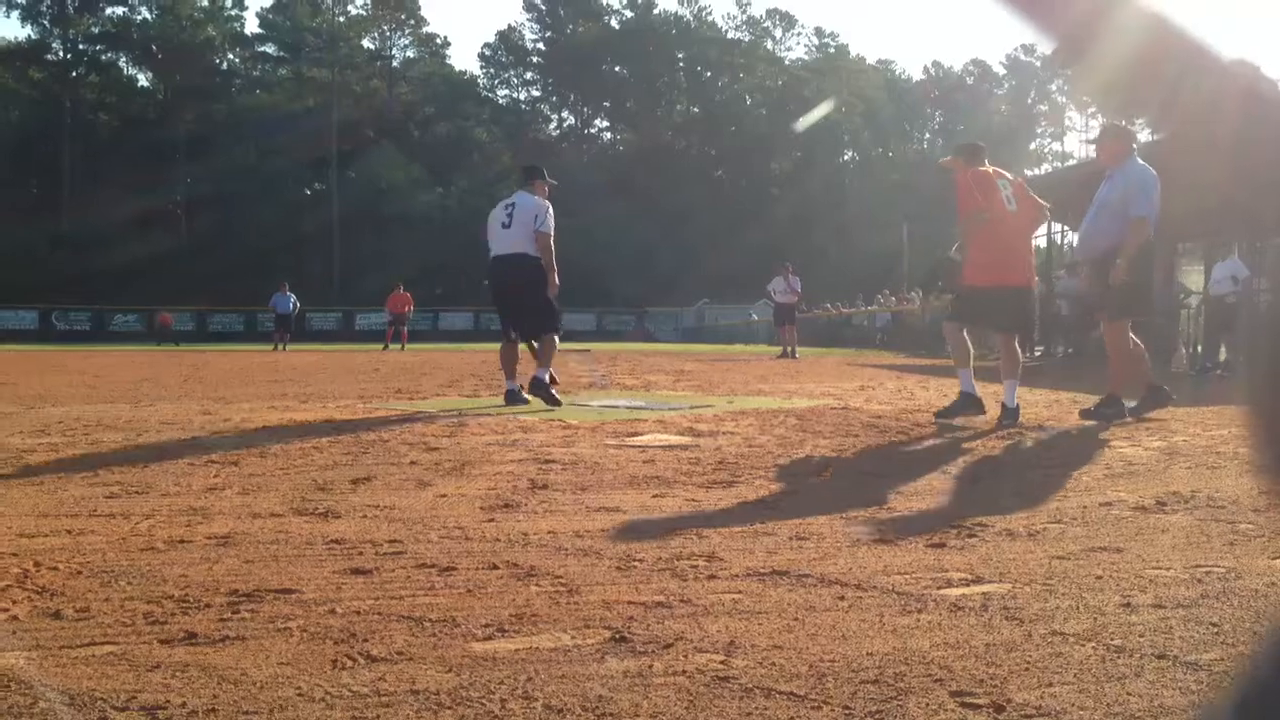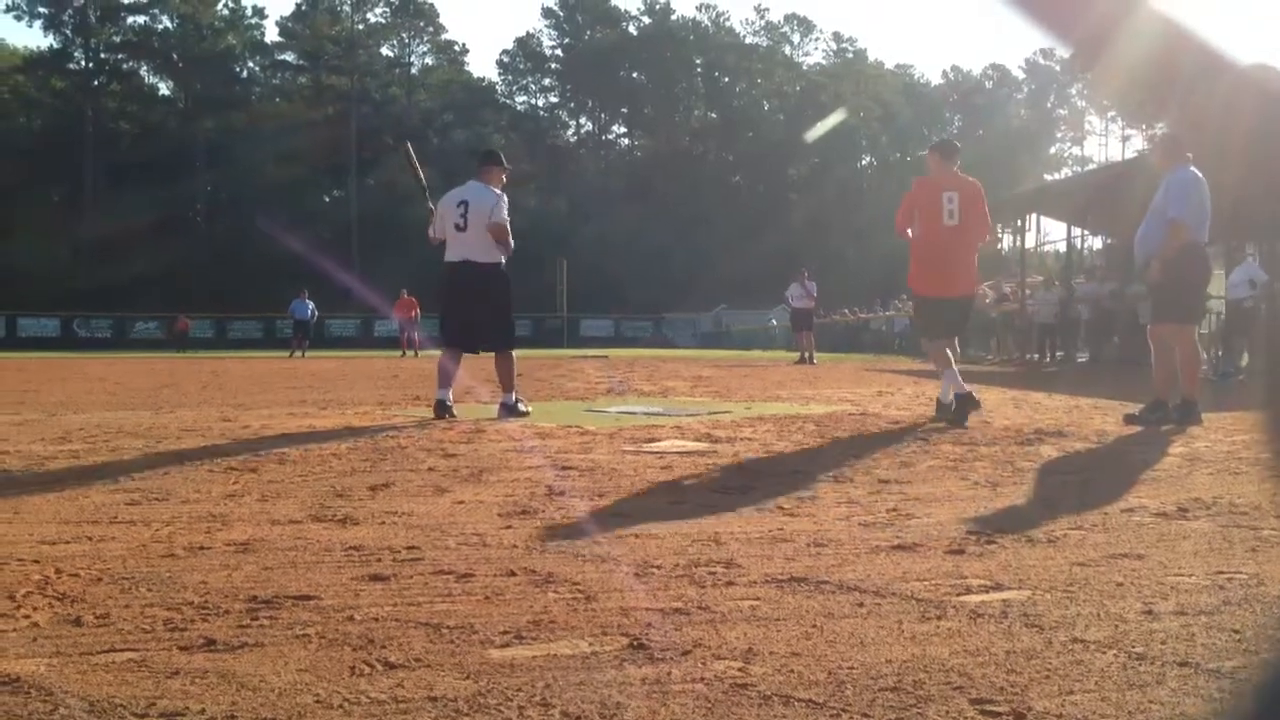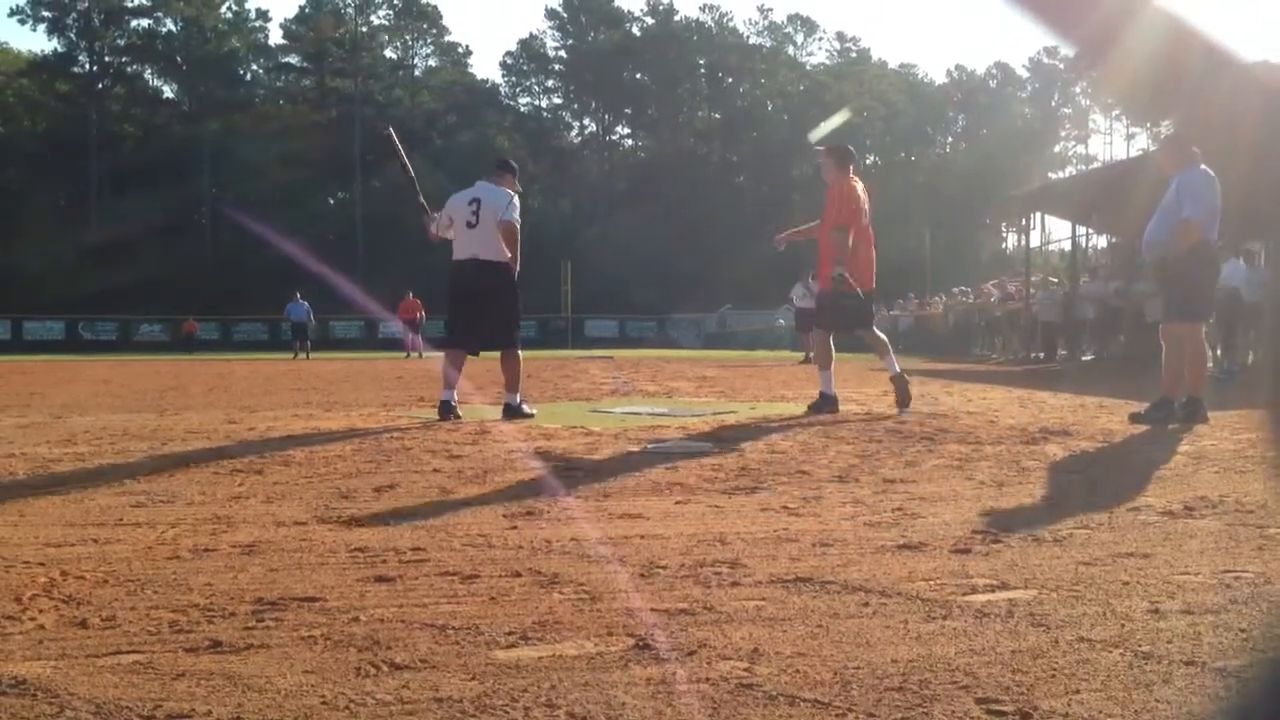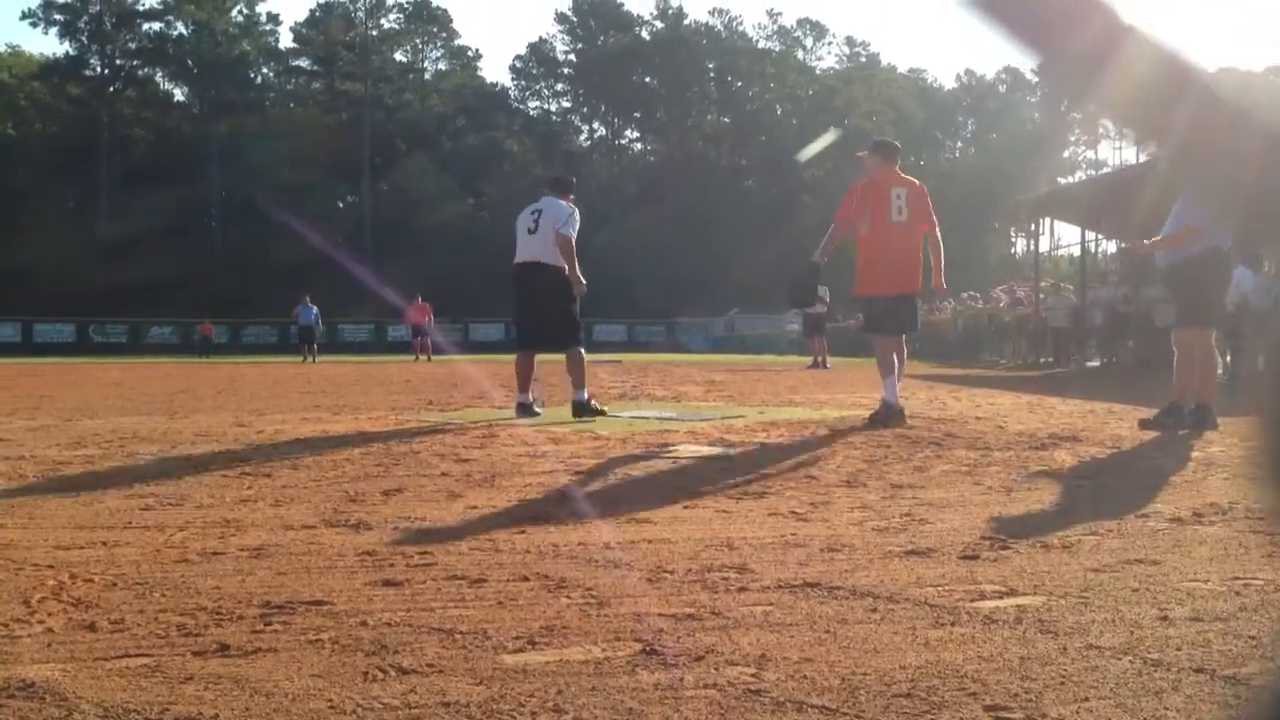
dt=1s
person 1, frame 1
left shoulder: (968, 178)
right shoulder: (1009, 179)
left elbow: (975, 217)
right elbow: (1041, 215)
left wrist: (962, 246)
left hip: (984, 270)
right hip: (1020, 271)
left knee: (954, 325)
right knee: (1007, 338)
left ankle: (969, 395)
right ankle: (1010, 406)
person 1, frame 2
left shoulder: (920, 186)
right shoulder: (973, 188)
left elbow: (902, 228)
right elbow: (984, 233)
left hip: (927, 278)
right hip: (961, 279)
left knee: (932, 341)
right knee: (948, 338)
left ankle: (963, 396)
right ankle: (946, 401)
person 1, frame 3
left shoulder: (840, 189)
right shoulder: (855, 186)
left elbow: (843, 231)
right elbow: (827, 225)
left wrist: (839, 268)
right wrist: (791, 235)
left hip: (842, 276)
right hip: (861, 276)
left knee: (822, 333)
right knee: (867, 329)
left ankle: (828, 396)
right ankle: (896, 374)
person 1, frame 4
left shoulder: (866, 186)
right shoulder: (916, 188)
left elbow: (842, 226)
right elbow: (933, 234)
left wrist: (821, 255)
right wrist: (938, 274)
left hip: (876, 278)
right hip: (908, 278)
left knee: (881, 339)
right knee: (898, 339)
left ankle: (893, 405)
right ankle: (890, 400)
person 2, frame 1
left shoulder: (1138, 174)
right shoulder: (1114, 177)
left elbow: (1141, 223)
left wrist: (1122, 261)
right wrist: (1091, 264)
left hip: (1127, 263)
right hip: (1107, 262)
left knee: (1116, 332)
right knee: (1116, 331)
left ankle: (1114, 400)
right ankle: (1153, 389)
person 2, frame 2
left shoulder: (1182, 179)
right shoulder: (1178, 180)
left elbow: (1180, 226)
left wrist: (1158, 262)
right wrist: (1157, 263)
left hip: (1179, 265)
right hip: (1173, 267)
left knee: (1176, 335)
right knee: (1165, 335)
left ankle: (1182, 405)
right ankle: (1167, 404)
person 2, frame 3
left shoulder: (1196, 177)
right shoulder: (1184, 180)
left elbow: (1192, 226)
left wrist: (1157, 248)
right wrist: (1151, 249)
left hip: (1190, 263)
right hip: (1178, 265)
left knee: (1188, 332)
right knee: (1171, 334)
left ankle: (1193, 404)
right ankle: (1168, 402)
person 2, frame 4
right shoulder: (1192, 191)
left elbow: (1194, 232)
left wrist: (1154, 245)
right wrist: (1157, 245)
left hip: (1202, 267)
right hip: (1190, 269)
left knee: (1196, 339)
right knee: (1186, 341)
left ankle: (1199, 410)
right ankle: (1191, 409)
person 3, frame 1
left shoulder: (498, 209)
right shoulder: (540, 205)
right elbow: (543, 240)
left wrist: (496, 283)
right wrist: (553, 275)
left hip: (499, 270)
right hip: (527, 267)
left knee: (511, 334)
right knee: (548, 328)
left ankle: (513, 388)
right ankle: (542, 379)
person 3, frame 2
left shoulder: (448, 199)
right shoulder: (494, 196)
left elbow: (435, 237)
right elbow: (497, 227)
left wrist: (455, 232)
right wrist: (508, 245)
left hip: (455, 274)
right hip: (488, 274)
left knee: (453, 342)
right knee: (503, 342)
left ankle: (443, 398)
right ankle: (509, 401)
person 3, frame 3
left shoulder: (457, 198)
right shoulder: (506, 197)
left elbow: (436, 234)
right elbow: (509, 227)
left wrist: (432, 222)
right wrist: (515, 261)
left hip: (461, 272)
right hip: (496, 273)
left knee: (457, 342)
right knee: (509, 342)
left ankle: (448, 399)
right ankle: (512, 402)
person 3, frame 4
left shoulder: (526, 213)
right shoulder: (568, 210)
right elbow: (563, 239)
right wrist: (575, 275)
left hip: (522, 273)
right hip: (551, 276)
left knee: (526, 343)
right knee: (571, 341)
left ankle: (524, 401)
right ankle: (581, 399)
